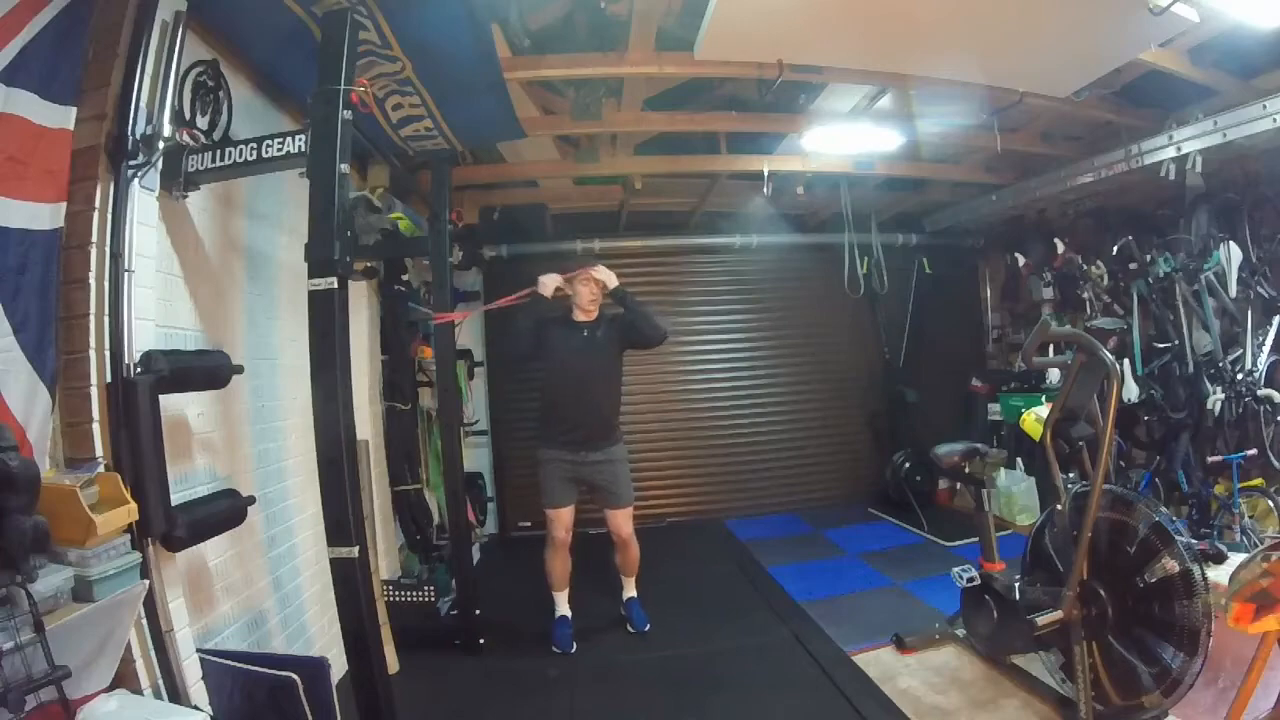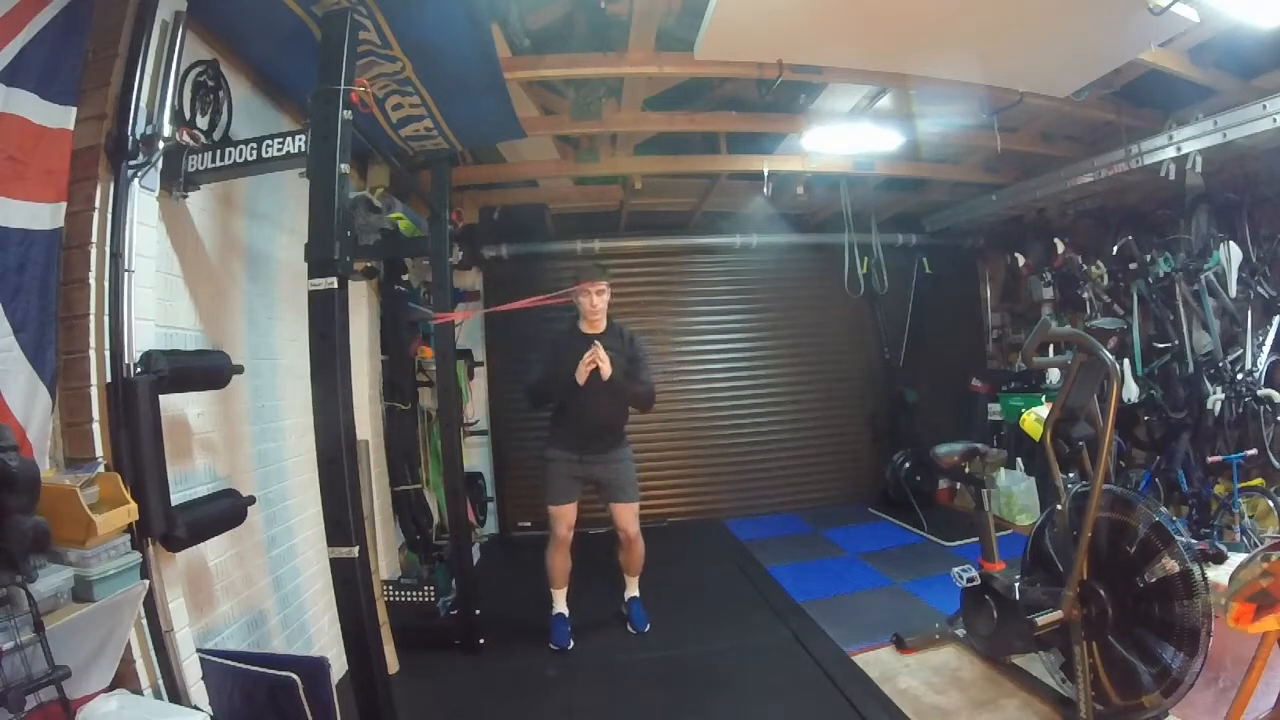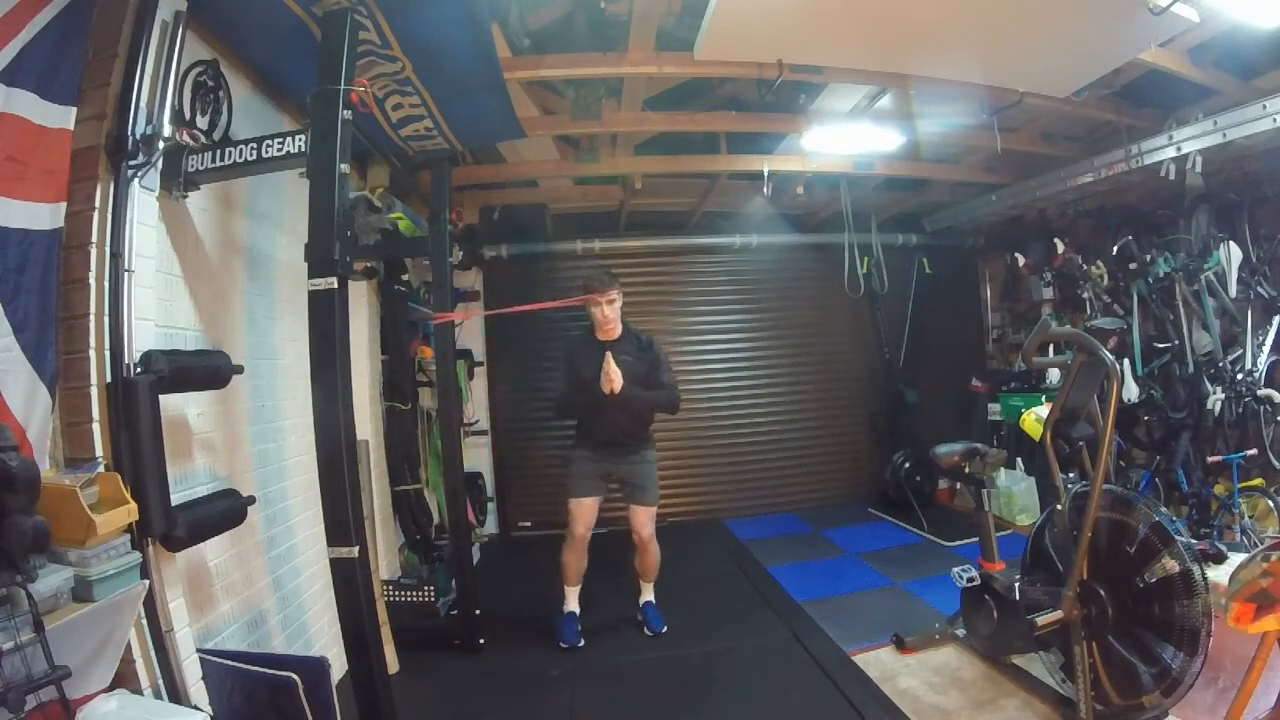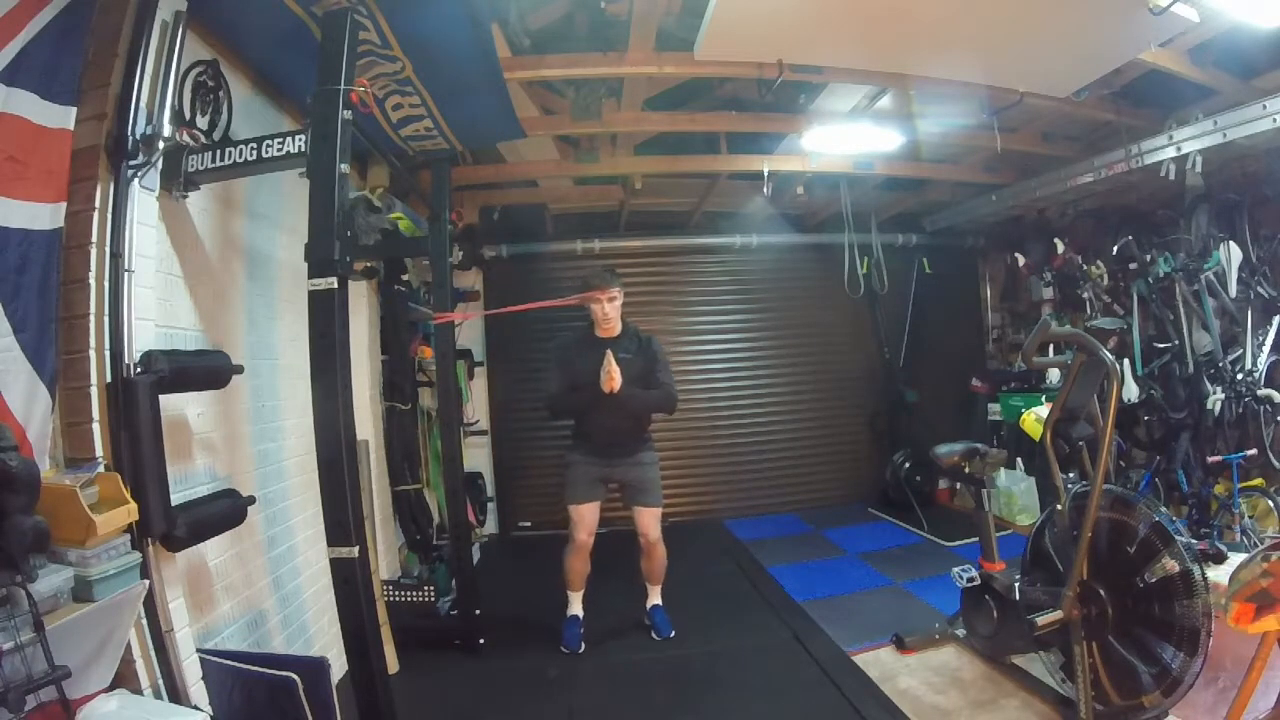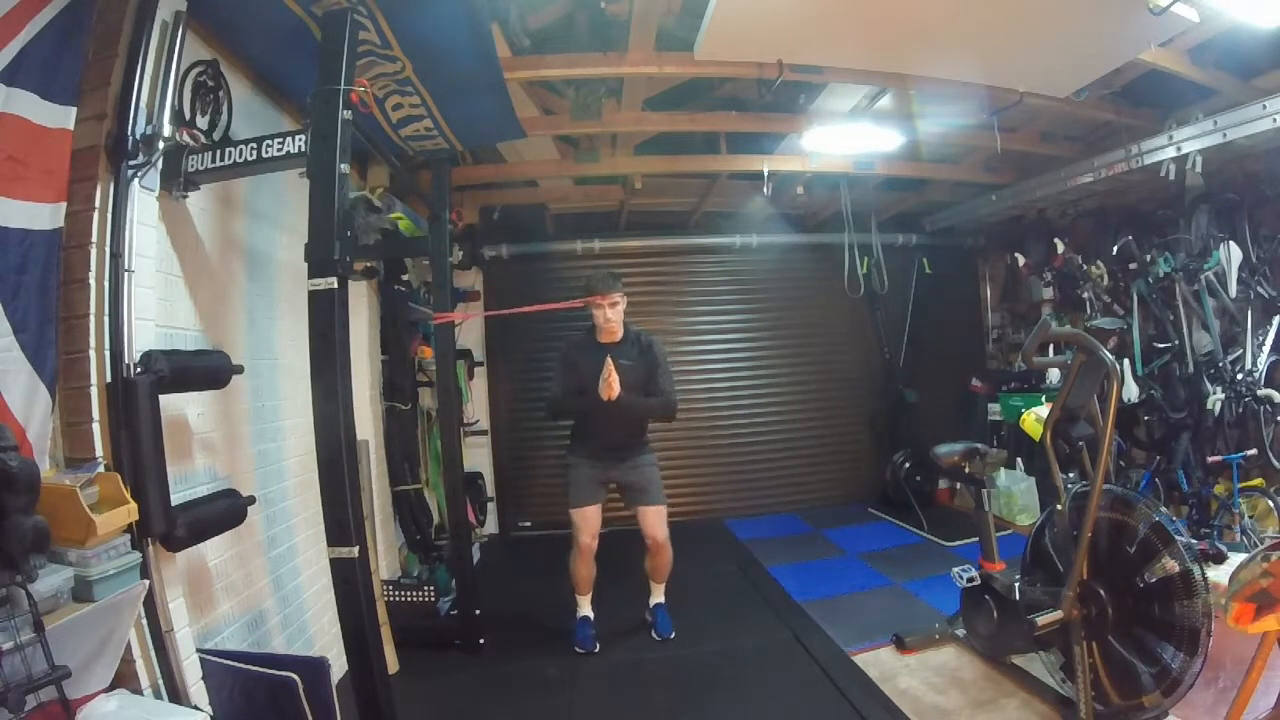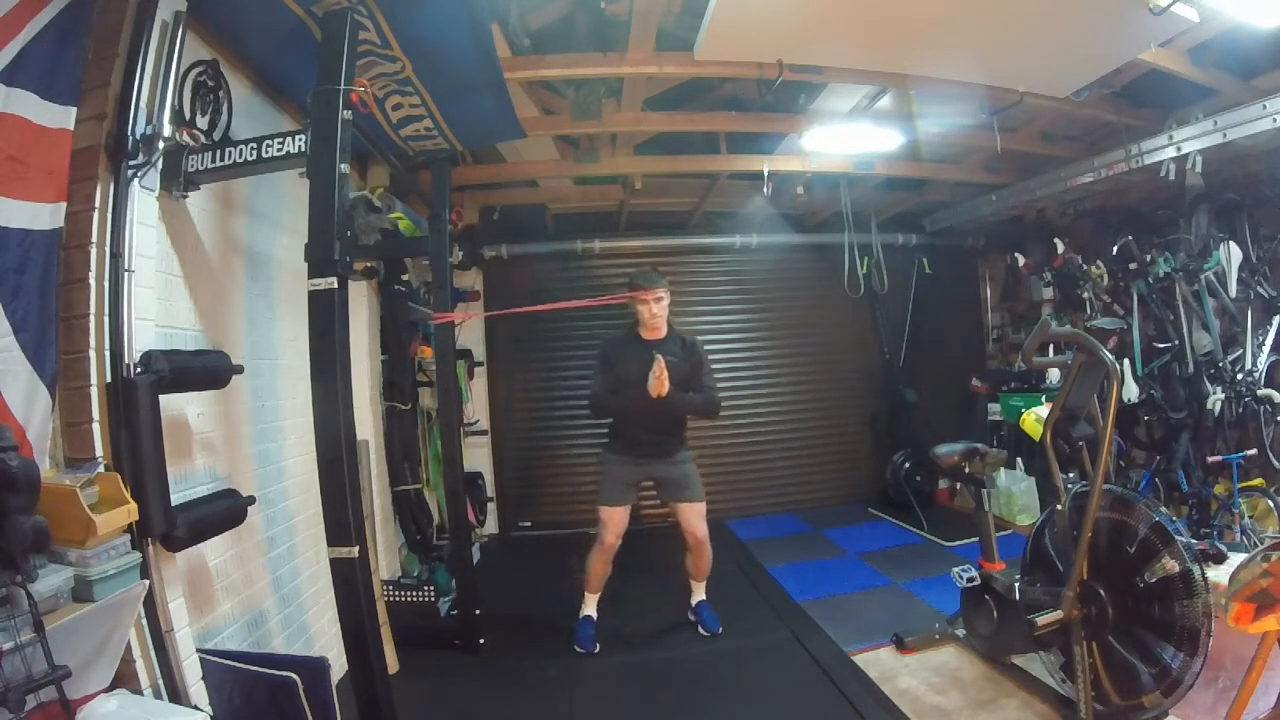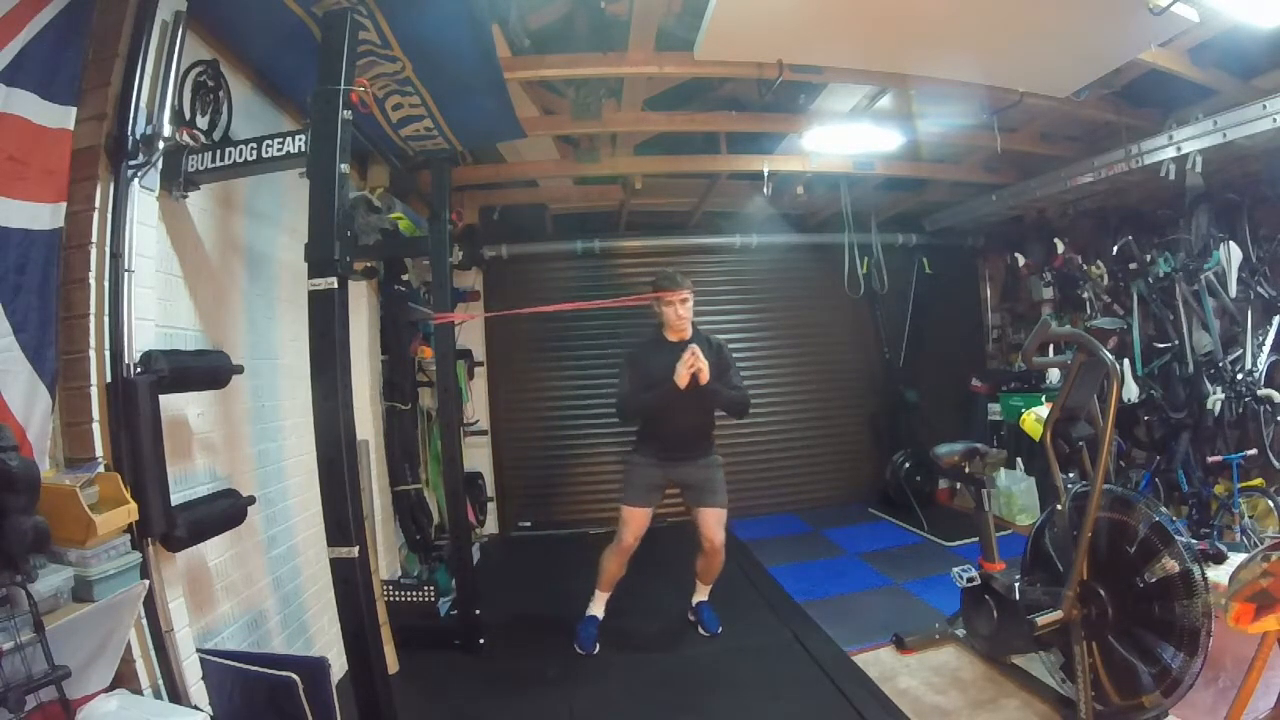
dt=0.7s
person 1, frame 1
left shoulder: (615, 327)
right shoulder: (550, 327)
left elbow: (657, 334)
right elbow: (518, 346)
left wrist: (618, 290)
right wrist: (541, 297)
left hip: (606, 450)
right hip: (558, 453)
left knee: (624, 533)
right knee: (559, 537)
left ankle: (631, 597)
right ankle: (562, 612)
person 1, frame 2
left shoulder: (626, 342)
right shoulder: (559, 343)
left elbow: (646, 399)
right elbow: (535, 396)
left wrist: (612, 376)
right wrist: (572, 379)
left hip: (613, 452)
right hip: (565, 453)
left knee: (629, 532)
right knee: (561, 535)
left ankle: (632, 597)
right ankle: (559, 611)
person 1, frame 3
left shoulder: (646, 346)
right shoulder: (577, 350)
left elbow: (671, 400)
right elbow: (564, 406)
left wrist: (624, 390)
right wrist: (599, 391)
left hip: (636, 453)
right hip: (588, 453)
left knee: (645, 535)
right knee: (578, 533)
left ankle: (646, 601)
right ankle: (570, 609)
person 1, frame 4
left shoulder: (645, 344)
right shoulder: (570, 347)
left elbow: (668, 400)
right elbow: (556, 405)
left wrist: (623, 389)
right wrist: (597, 389)
left hip: (637, 454)
right hip: (587, 456)
left knee: (651, 537)
right knee: (581, 539)
left ankle: (654, 604)
right ankle: (574, 613)
person 1, frame 5
left shoulder: (647, 348)
right shoulder: (574, 351)
left elbow: (668, 407)
right elbow: (557, 408)
left wrist: (621, 397)
right wrist: (597, 397)
left hip: (636, 457)
right hip: (587, 460)
left knee: (658, 538)
right knee: (585, 543)
left ankle: (656, 604)
right ankle: (585, 614)
person 1, frame 6
left shoulder: (688, 348)
right shoulder: (614, 349)
left elbow: (711, 405)
right elbow: (598, 406)
left wrist: (669, 393)
right wrist: (644, 393)
left hip: (673, 455)
right hip: (623, 456)
left knee: (698, 536)
right knee: (608, 540)
left ankle: (699, 601)
right ankle: (588, 613)
person 1, frame 7
left shoulder: (714, 348)
right shoulder: (642, 352)
left elbow: (741, 405)
right elbow: (626, 410)
left wrist: (708, 383)
right wrist: (674, 385)
left hip: (701, 459)
right hip: (650, 459)
left knee: (715, 542)
right knee: (625, 542)
left ankle: (700, 602)
right ankle: (593, 613)
